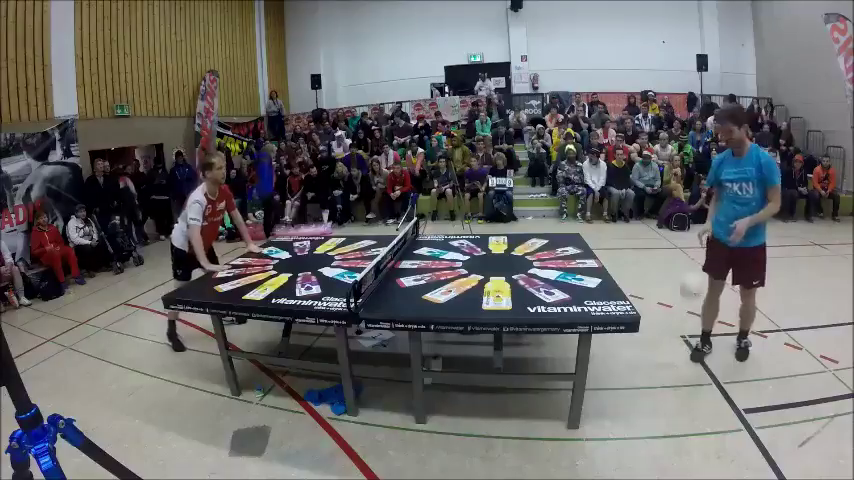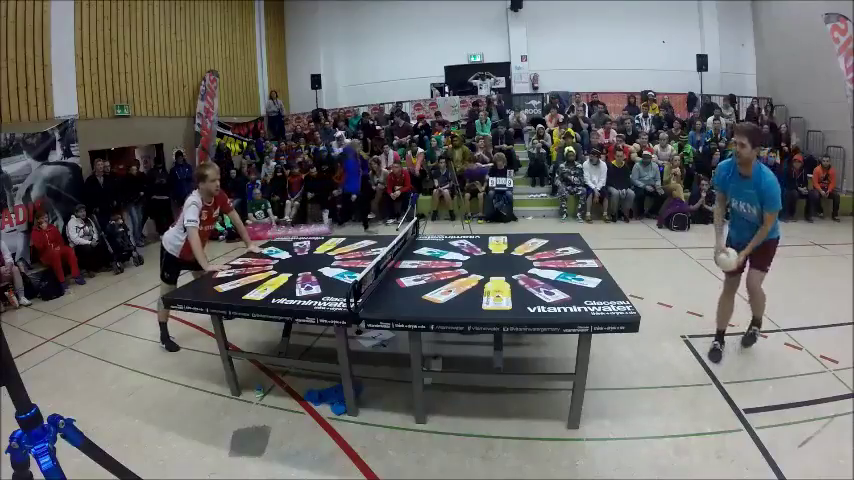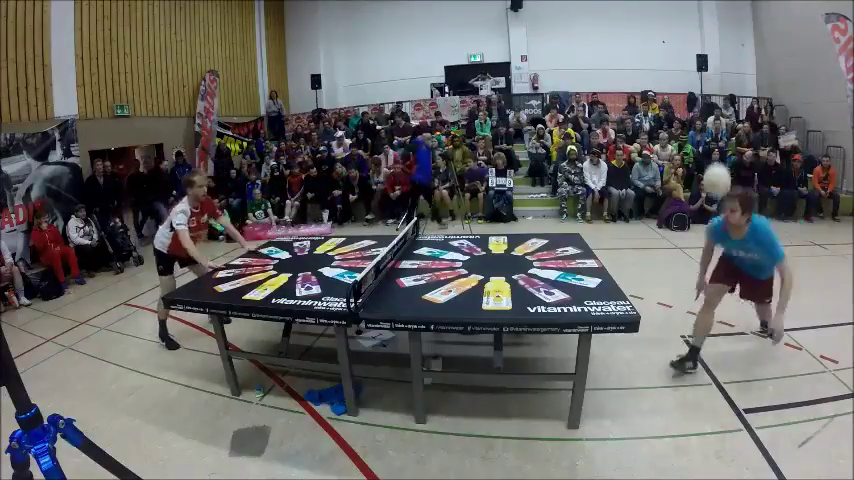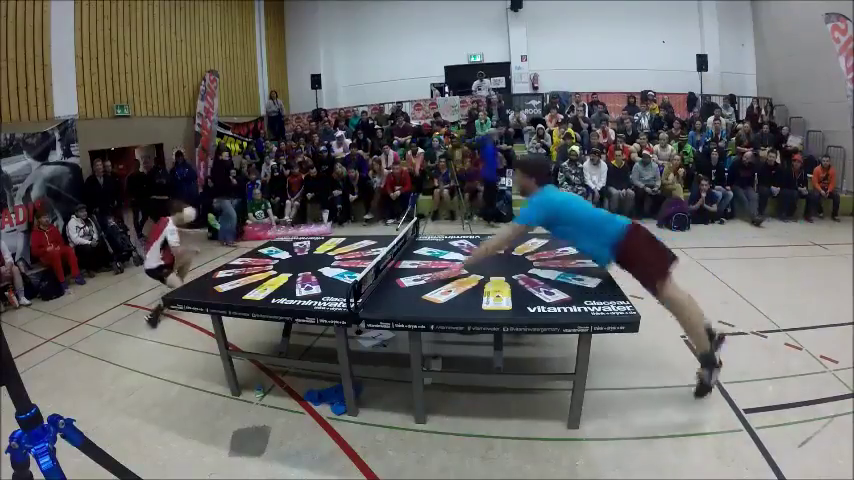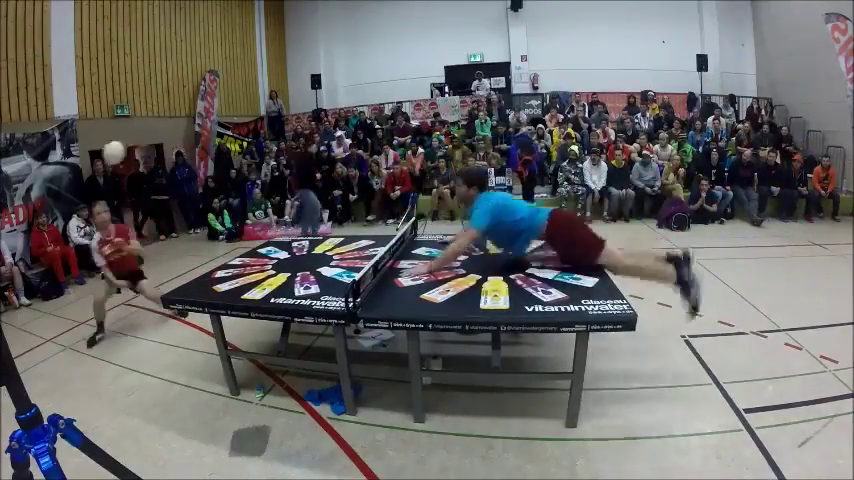
dt=1s
person 1, frame 1
left shoulder: (764, 161)
right shoulder: (720, 161)
left elbow: (775, 203)
left wrist: (748, 222)
right wrist: (708, 223)
left hip: (752, 243)
right hip: (720, 239)
left knee: (747, 295)
right knee: (713, 290)
left ankle: (743, 338)
right ankle: (705, 339)
person 1, frame 2
left shoulder: (768, 182)
right shoulder: (724, 169)
left elbow: (768, 225)
right elbow: (720, 203)
left wrist: (745, 253)
right wrist: (719, 238)
left hip: (764, 239)
right hip: (736, 236)
left knee: (753, 284)
right knee: (729, 286)
left ankle: (756, 323)
right ankle: (719, 339)
person 1, frame 3
left shoulder: (762, 233)
right shoulder: (717, 226)
left elbow: (786, 274)
left wrist: (780, 315)
right wrist: (701, 277)
left hip: (760, 269)
right hip: (732, 261)
left knee: (763, 309)
right knee: (709, 300)
left ankle: (765, 325)
right ankle: (692, 356)
person 1, frame 4
left shoulder: (540, 202)
right shoulder: (549, 195)
left elbow: (504, 238)
left wrist: (467, 262)
left hip: (622, 241)
right hip: (624, 236)
left knee: (669, 295)
right knee: (669, 294)
left ankle: (707, 359)
right ankle: (708, 336)
person 1, frame 5
left shoulder: (484, 205)
right shoulder: (488, 200)
left elbow: (461, 245)
right elbow: (465, 239)
left wrist: (429, 268)
left hip: (559, 227)
right hip: (556, 223)
left knee: (619, 264)
right knee: (617, 259)
left ankle: (679, 275)
right ankle: (675, 261)
person 2, frame 1
left shoulder: (224, 191)
right shoulder: (198, 199)
left elbow: (236, 216)
right elbow: (193, 232)
left wrist: (249, 243)
right wrist: (205, 264)
left hip: (205, 243)
right hip: (184, 245)
right knee: (182, 288)
right ankle: (171, 331)
person 2, frame 2
left shoulder: (219, 197)
right shoulder: (193, 203)
left elbow: (235, 219)
right elbow: (193, 235)
left wrist: (249, 244)
right wrist: (206, 265)
left hip: (193, 250)
right hip: (174, 249)
right knee: (168, 291)
right ankle: (164, 335)
person 2, frame 3
left shoulder: (206, 203)
right shoulder: (181, 210)
left elbow: (225, 223)
right elbow: (185, 240)
left wrist: (245, 244)
right wrist: (205, 261)
left hip: (186, 248)
right hip: (165, 249)
right knee: (169, 290)
right ankle: (163, 333)
person 2, frame 4
left shoulder: (166, 221)
right shoulder: (171, 228)
right elbow: (177, 251)
right wrist: (192, 250)
left hip: (161, 260)
right hip: (154, 266)
left knee: (187, 258)
right knee: (178, 286)
left ankle: (179, 286)
right ankle: (154, 314)
person 2, frame 5
left shoulder: (123, 229)
right shoulder: (96, 243)
left elbow: (138, 250)
right elbow: (104, 268)
left wrist: (130, 249)
right wrist: (115, 281)
left hip: (133, 271)
right hip: (113, 274)
left knee: (153, 295)
right knee: (98, 299)
right ankle: (100, 330)
